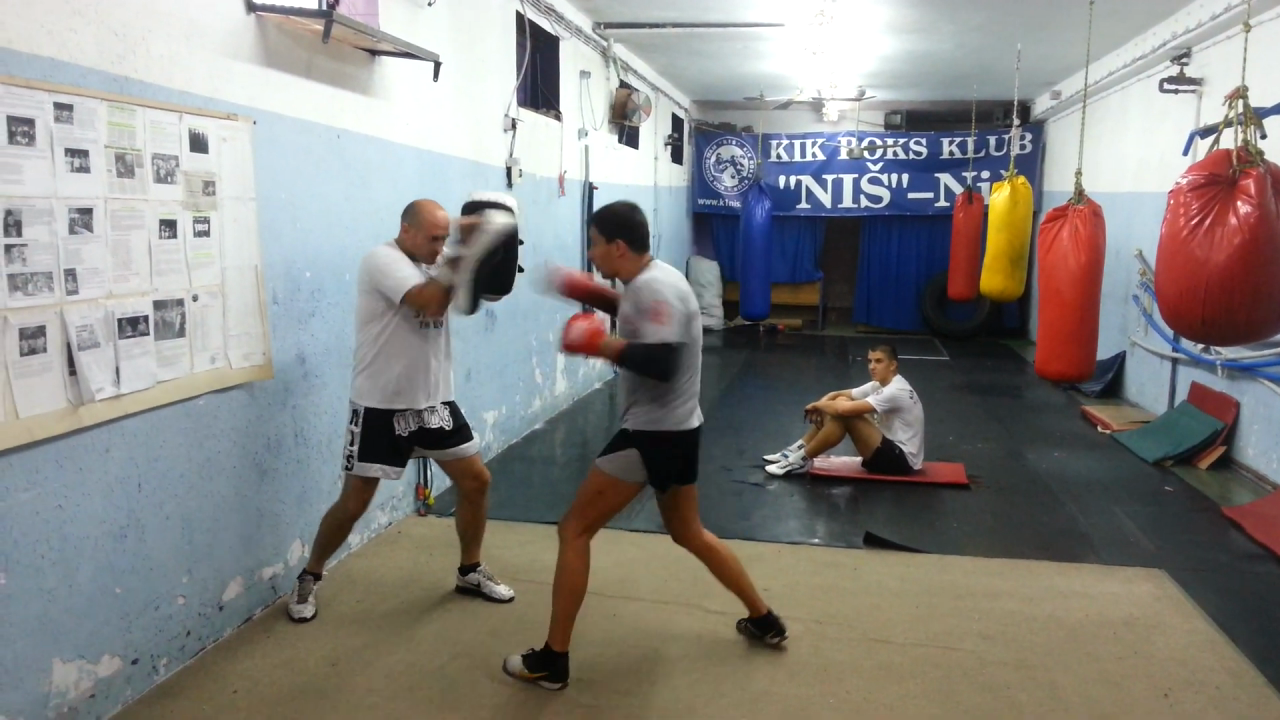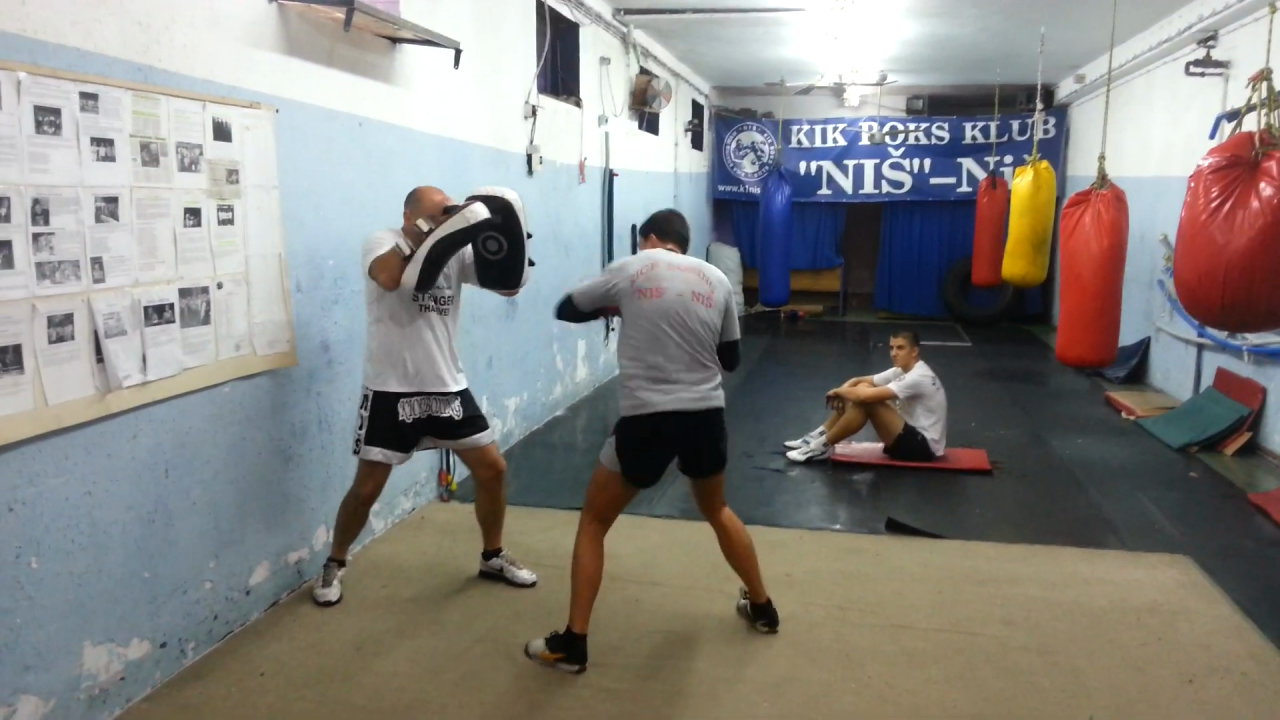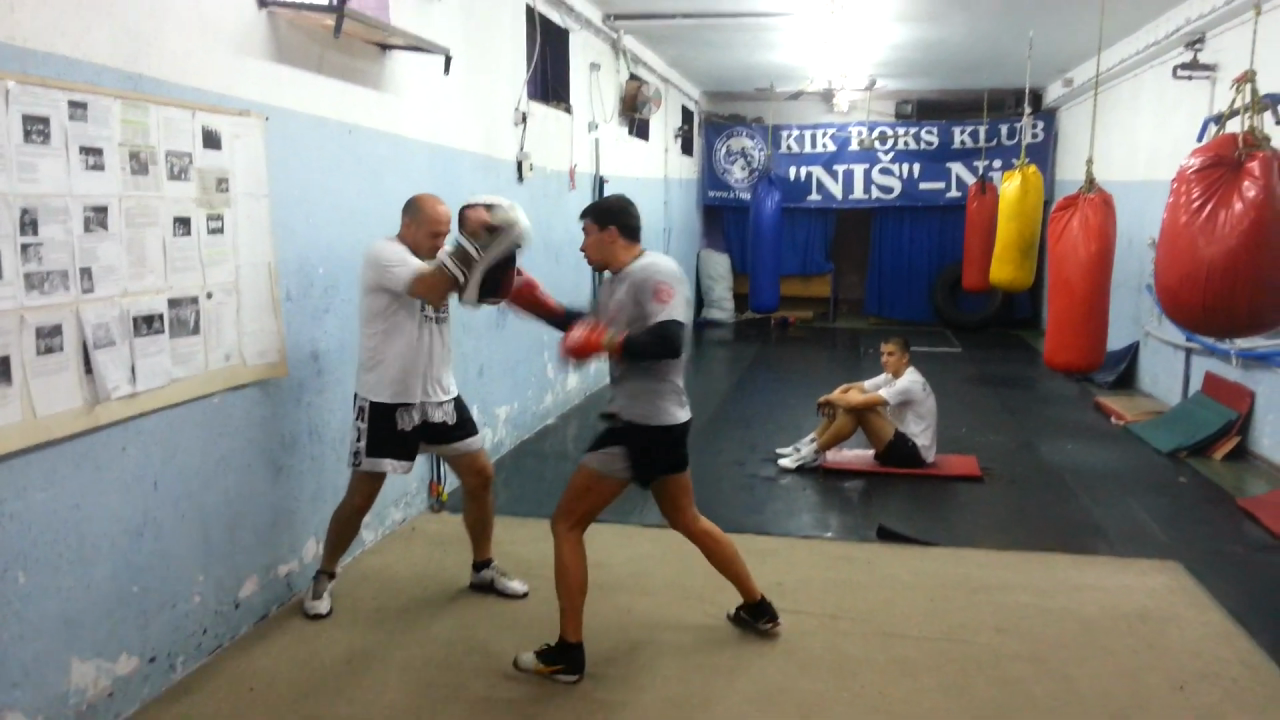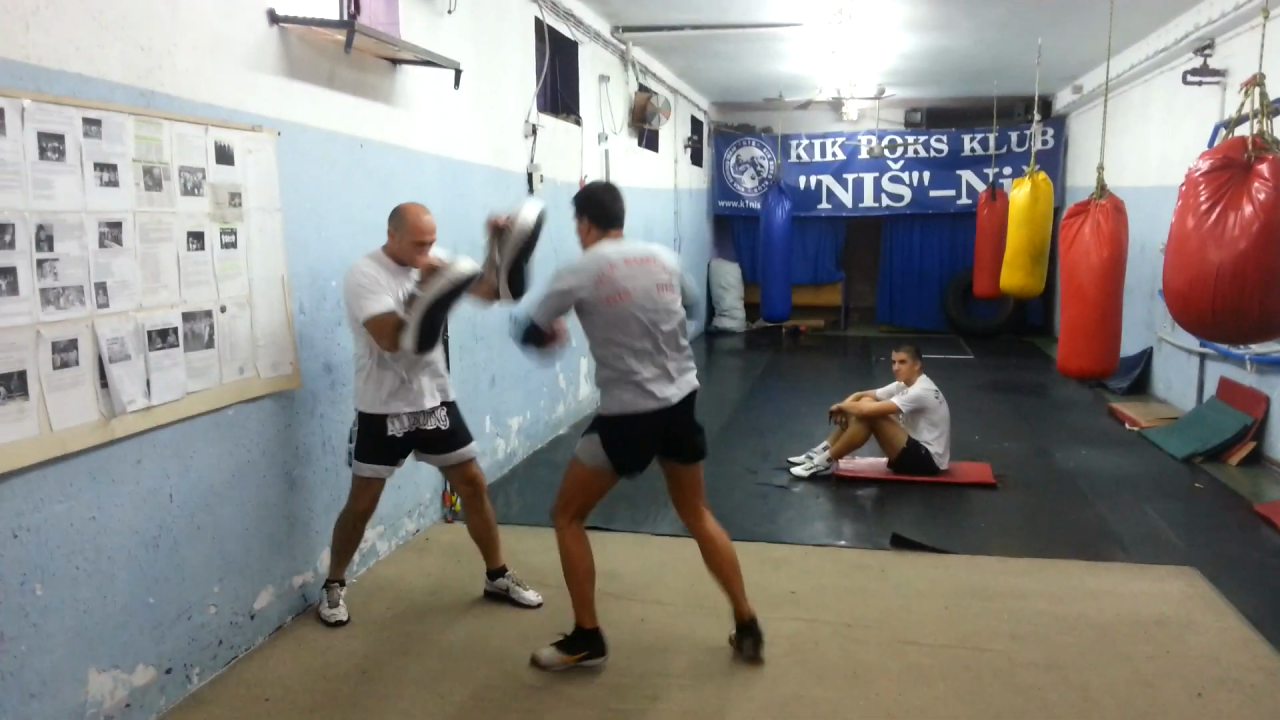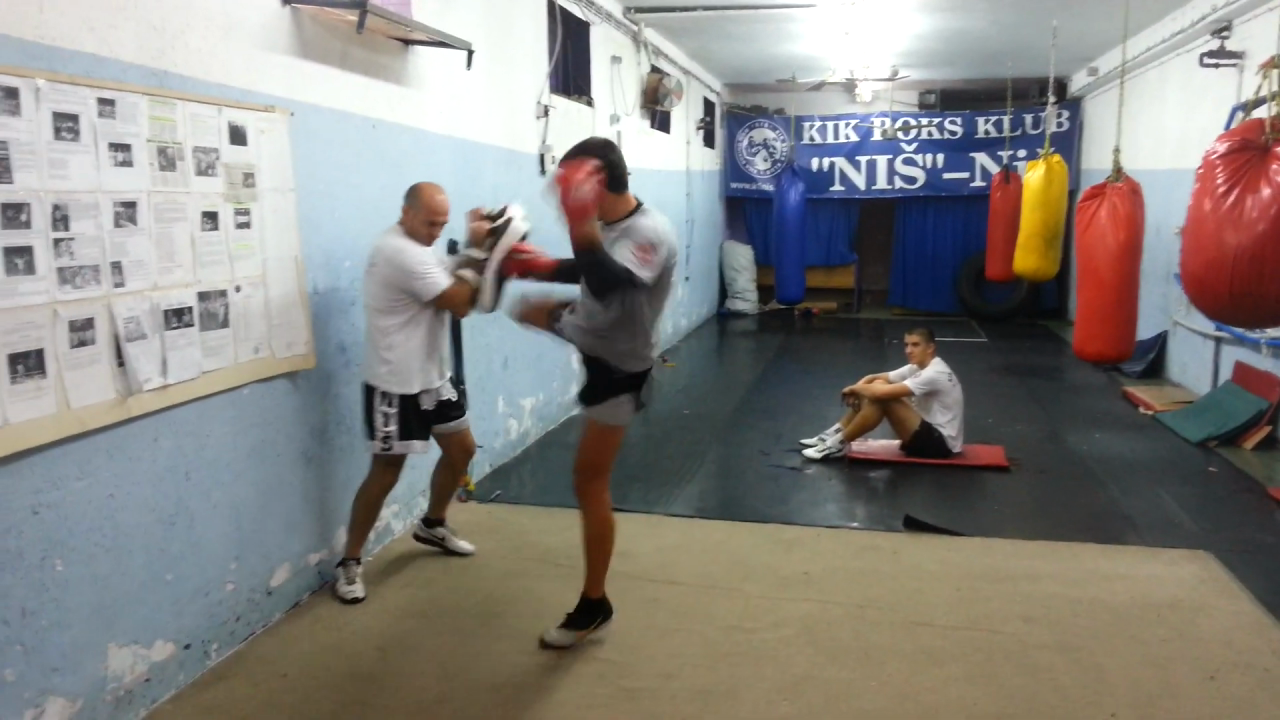
dt=0.3s
person 1, frame 1
left shoulder: (652, 288)
right shoulder: (653, 279)
left elbow: (661, 364)
left wrist: (604, 346)
right wrist: (593, 293)
left hip: (652, 432)
right hip: (682, 429)
left knee: (574, 530)
right knee: (688, 532)
left ankle: (553, 659)
right ankle: (764, 620)
person 1, frame 2
left shoulder: (628, 268)
right shoulder: (718, 280)
left elbow: (568, 309)
right elbow: (730, 357)
left wrist: (613, 301)
left hip: (647, 419)
right hip: (705, 416)
left knee: (593, 523)
right knee: (716, 511)
left ankle: (572, 643)
right ankle: (761, 607)
person 1, frame 3
left shoulder: (652, 273)
right shoulder: (619, 280)
left elbow: (668, 342)
right elbow: (590, 329)
left wrist: (607, 344)
right wrist: (539, 304)
left hip: (642, 425)
right hip: (662, 421)
left knee: (566, 525)
right knee: (688, 520)
left ankle: (567, 652)
right ankle: (758, 606)
person 1, frame 4
left shoulder: (576, 271)
right shoulder: (664, 257)
left elbow: (533, 336)
left wrist: (553, 331)
left hip: (625, 416)
right hip: (679, 403)
left knee: (567, 516)
right knee: (697, 517)
left ankle: (586, 637)
right ankle: (747, 627)
person 1, frame 5
left shoulder: (651, 234)
right shoulder: (613, 223)
left elbow: (607, 285)
left wrist: (581, 227)
right wrist: (547, 267)
left hip: (618, 365)
right hip: (589, 330)
left knee: (591, 488)
right knee: (532, 310)
left ankle: (593, 606)
person 2, frame 1
left shoulder: (441, 260)
right shoulder: (381, 260)
left elbow: (492, 288)
right elbow: (431, 304)
left wrist: (494, 246)
right wrist: (462, 251)
left hip: (433, 399)
right hip: (381, 405)
left knee: (477, 480)
right knee: (354, 503)
left ankle: (470, 572)
right ankle: (310, 576)
person 2, frame 2
left shoulder: (455, 250)
right shoulder: (382, 242)
right elbow: (390, 279)
right wrist: (423, 227)
left hip: (447, 387)
right hip: (391, 391)
left knee: (492, 470)
right knee: (367, 488)
left ankle: (493, 557)
right ankle: (334, 564)
person 2, frame 3
left shoulder: (439, 259)
right shoulder: (383, 253)
right elbow: (435, 294)
right wrist: (471, 240)
left hip: (439, 393)
right hip: (386, 399)
left knee: (480, 476)
right knee: (360, 498)
left ankle: (483, 569)
right ankle: (324, 576)
person 2, frame 4
left shoulder: (433, 259)
right shoulder: (364, 274)
left elbow: (491, 293)
right elbow: (389, 339)
left wrist: (499, 246)
right wrist: (424, 285)
left hip: (434, 401)
right hip: (381, 408)
left knee: (473, 485)
right knee: (361, 504)
left ankle: (499, 578)
right ankle: (334, 585)
person 2, frame 5
left shoulder: (416, 246)
right shoulder: (400, 253)
left elbow: (450, 287)
right elbow: (460, 302)
left wrist: (473, 249)
right wrist: (478, 250)
left hip: (432, 375)
right hip: (397, 385)
left knee: (462, 448)
right knee: (384, 476)
left ankle: (432, 525)
right ankle: (349, 563)
